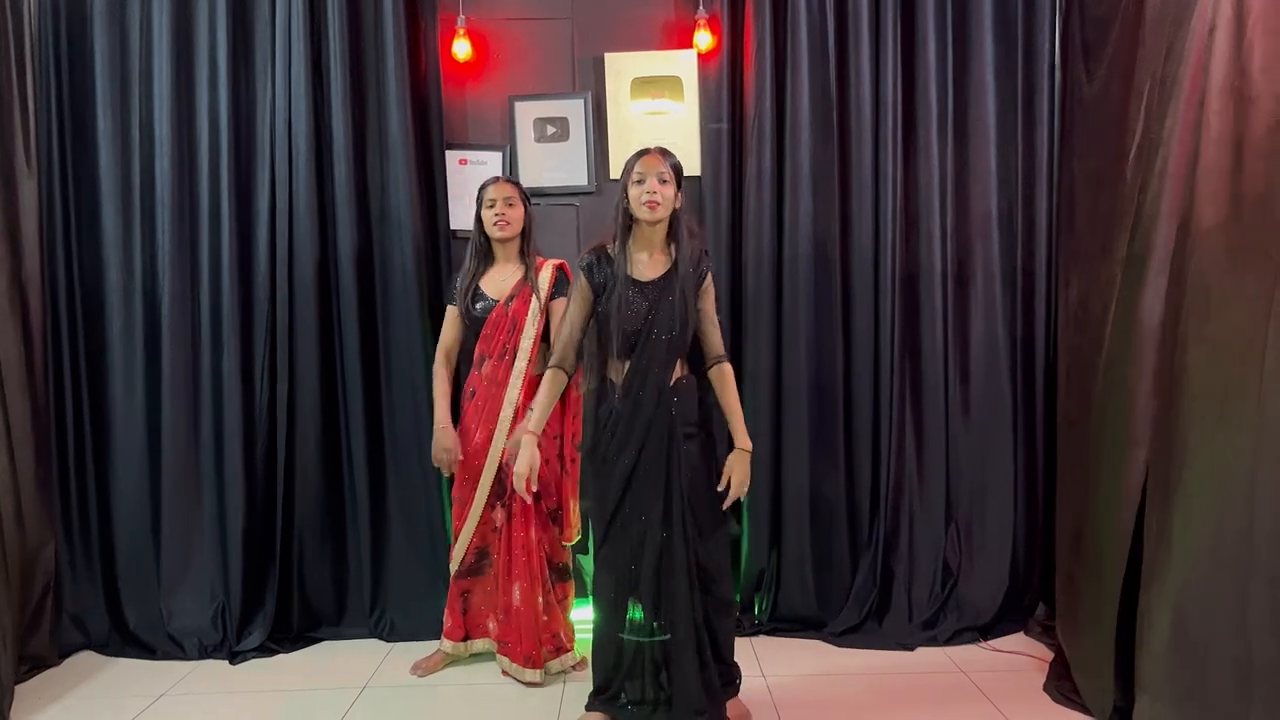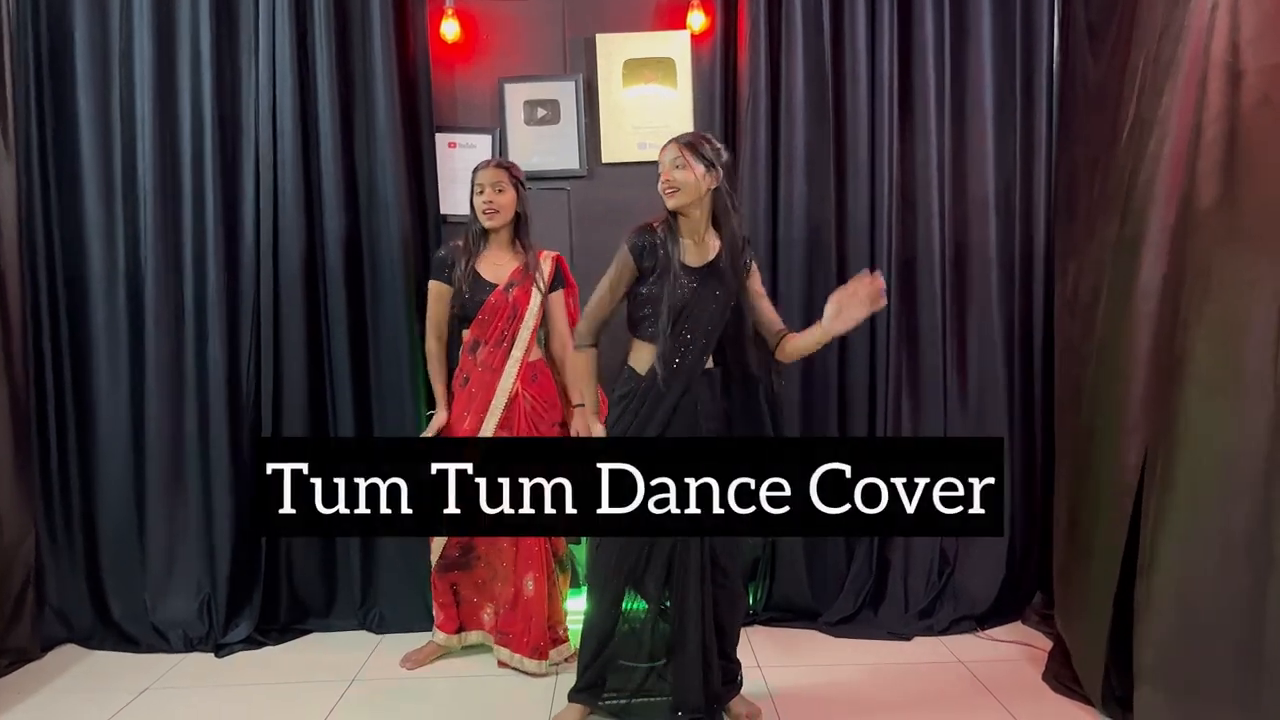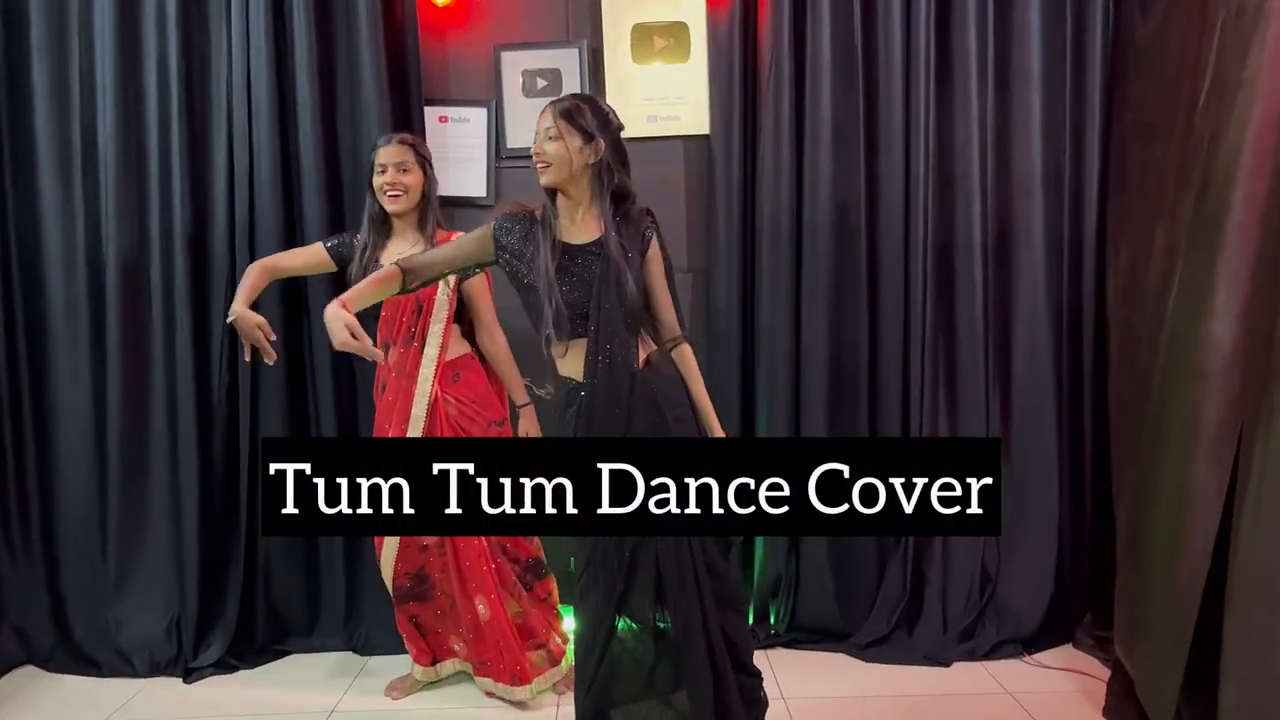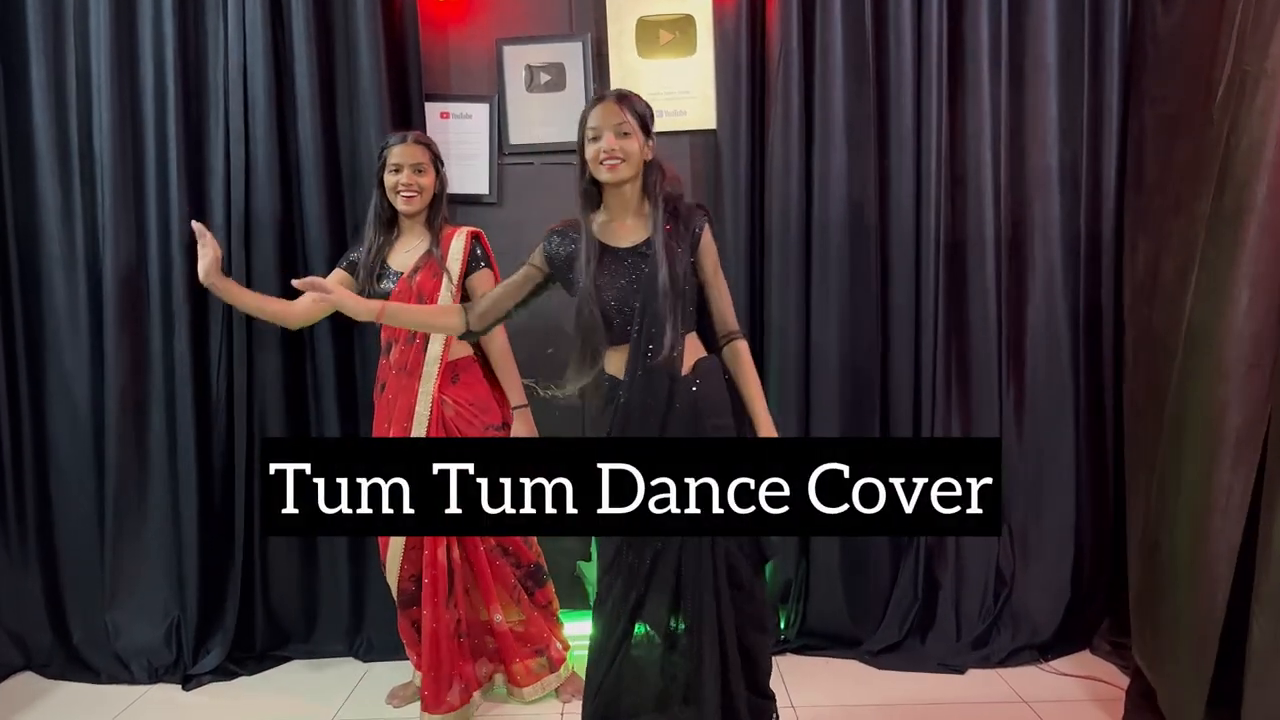
dt=0.7s
person 1, frame 1
left shoulder: (694, 267)
right shoulder: (597, 266)
left elbow: (717, 360)
right elbow: (563, 359)
left wrist: (741, 442)
right wrist: (530, 436)
left hip: (680, 421)
right hip: (617, 423)
left knee: (698, 555)
right knee: (621, 556)
person 1, frame 2
left shoulder: (737, 257)
right shoulder: (644, 245)
left elbow: (780, 345)
right elbow: (584, 333)
left wrist: (832, 324)
right wrist: (584, 413)
left hip: (705, 412)
right hip: (640, 409)
left knee: (711, 551)
right knee: (621, 549)
person 1, frame 3
left shoulder: (636, 228)
right shoulder: (518, 233)
left elbow: (671, 335)
right elbow: (410, 270)
left wrist: (713, 430)
right wrist: (343, 303)
left hip: (658, 404)
right hip: (590, 415)
left knee: (696, 562)
right knee: (609, 570)
person 1, frame 4
left shoulder: (687, 225)
right shoulder: (569, 244)
left elbow: (729, 334)
right elbow: (473, 318)
left wrist: (765, 430)
right wrist: (362, 306)
left hip: (700, 410)
right hip: (628, 418)
left knee: (718, 574)
right knee: (630, 579)
person 2, frame 1
left shoulder: (551, 275)
right shoulder: (468, 280)
right elbow: (447, 355)
right wrist: (442, 421)
right hip: (479, 411)
left knee: (538, 525)
right knee: (474, 523)
left ankle: (541, 643)
right ankle: (460, 635)
person 2, frame 2
left shoulder: (545, 267)
right shoulder: (452, 259)
left elbow: (562, 343)
right elbow: (435, 336)
left wrist: (582, 409)
right wrist: (442, 406)
left hip: (532, 399)
right hip: (472, 398)
left ankle: (536, 634)
right ankle: (449, 629)
person 2, frame 3
left shoulder: (458, 248)
right shoulder: (359, 248)
left elbow: (489, 333)
right elbow: (268, 266)
left wrist: (524, 406)
right wrist: (241, 303)
left hip: (463, 400)
right hip: (398, 405)
left knee: (493, 529)
right knee: (407, 536)
left ankle: (541, 653)
right ankle: (433, 656)
person 2, frame 4
left shoulder: (464, 246)
right shoulder: (369, 255)
left elbow: (493, 333)
right elbow: (295, 312)
left wrist: (520, 410)
right wrist: (218, 283)
left hip: (463, 403)
right hip: (399, 409)
left knee: (493, 536)
right knee: (412, 544)
left ankle: (542, 661)
right ankle: (437, 668)
